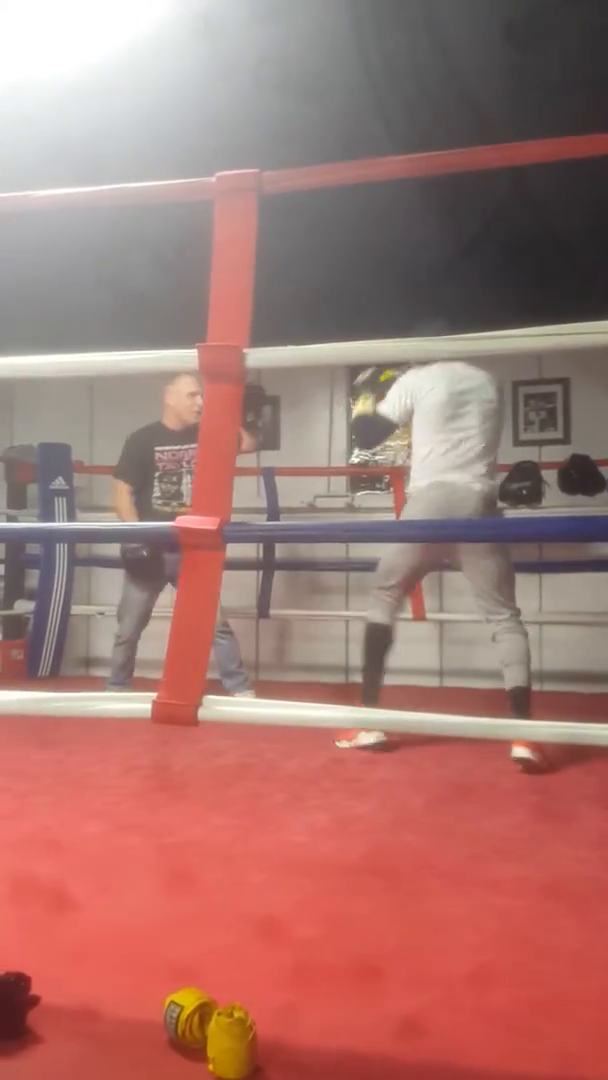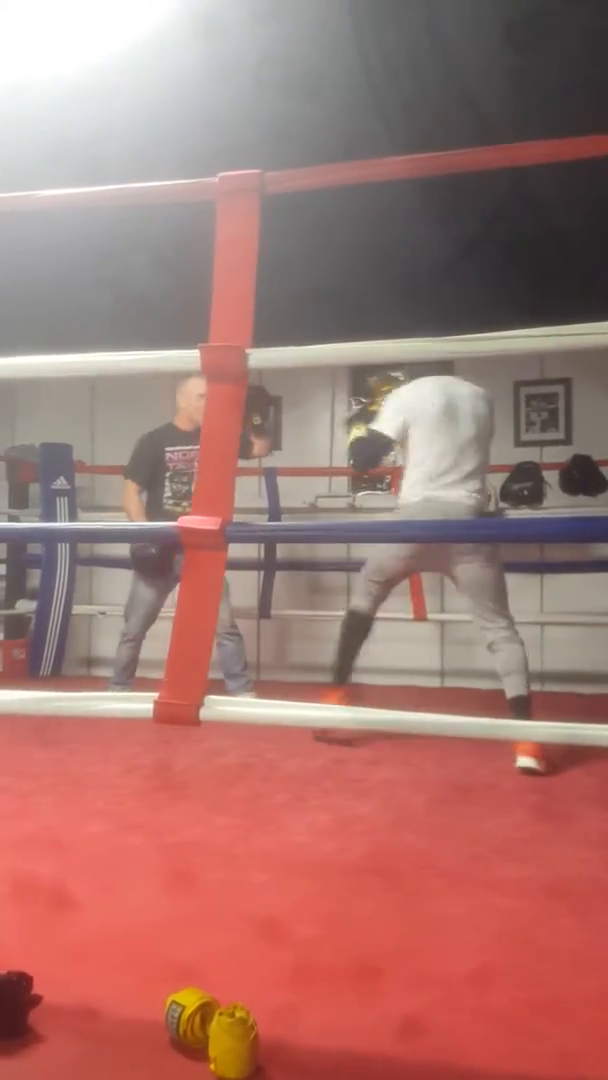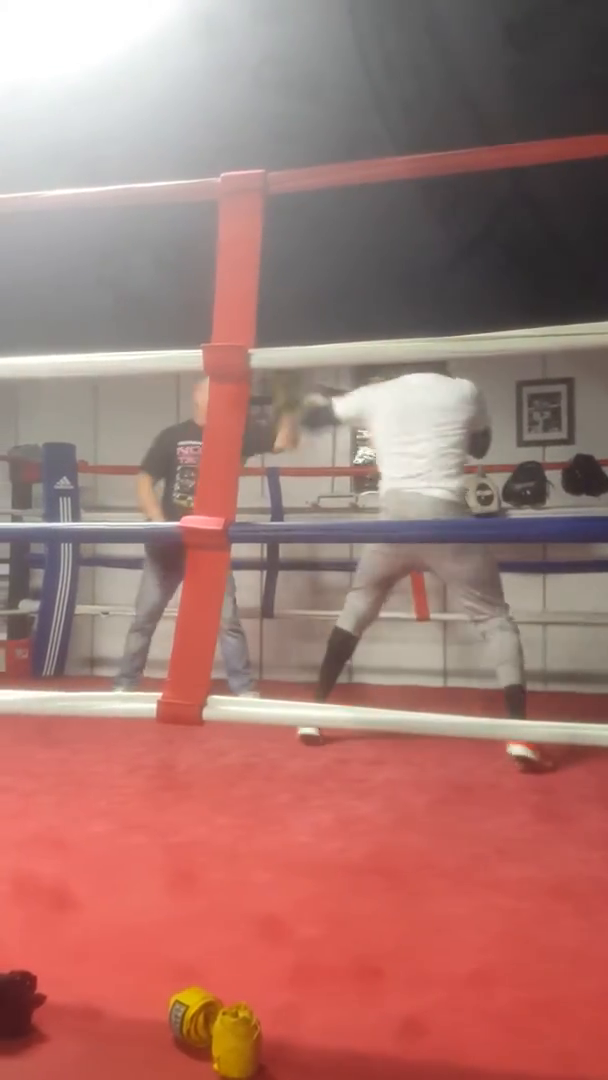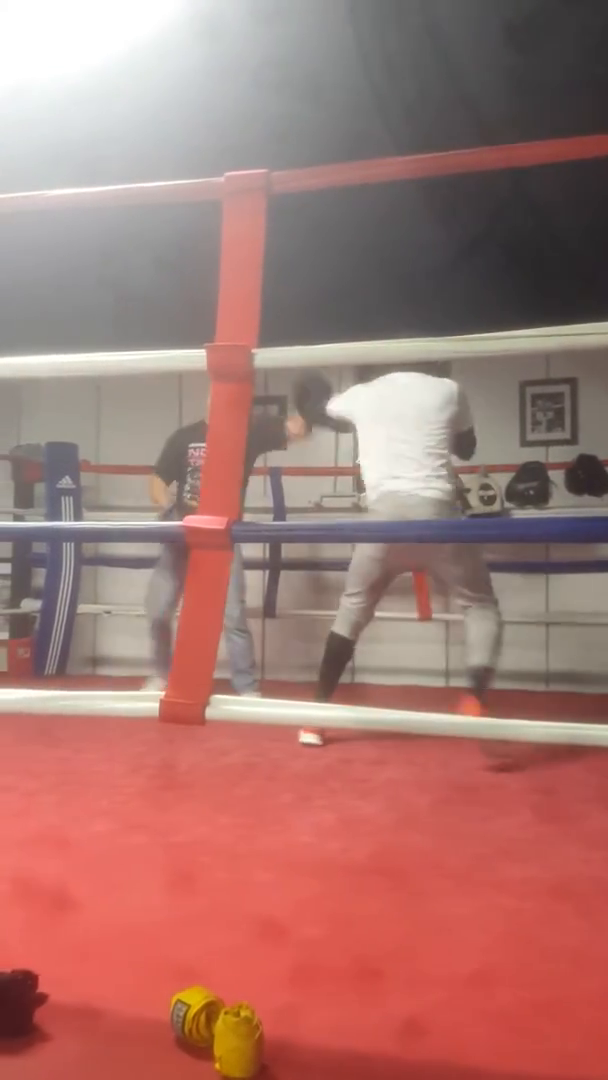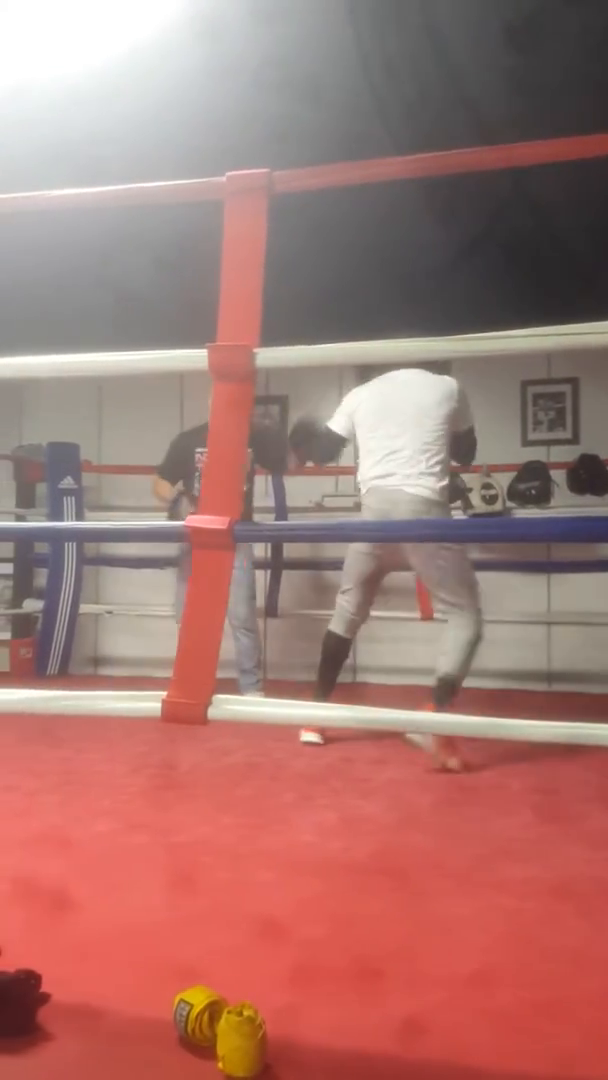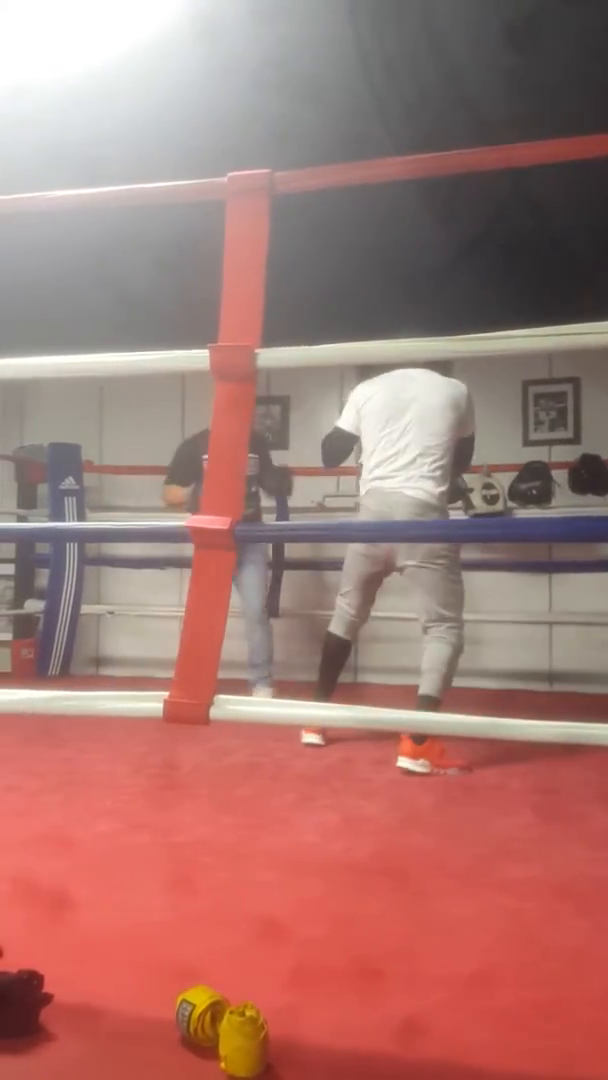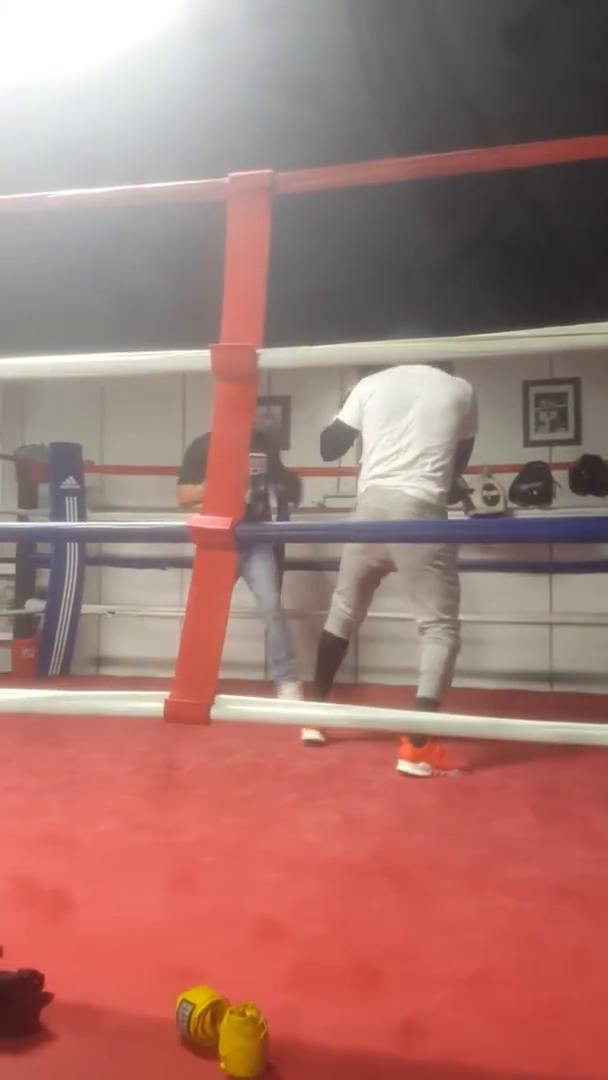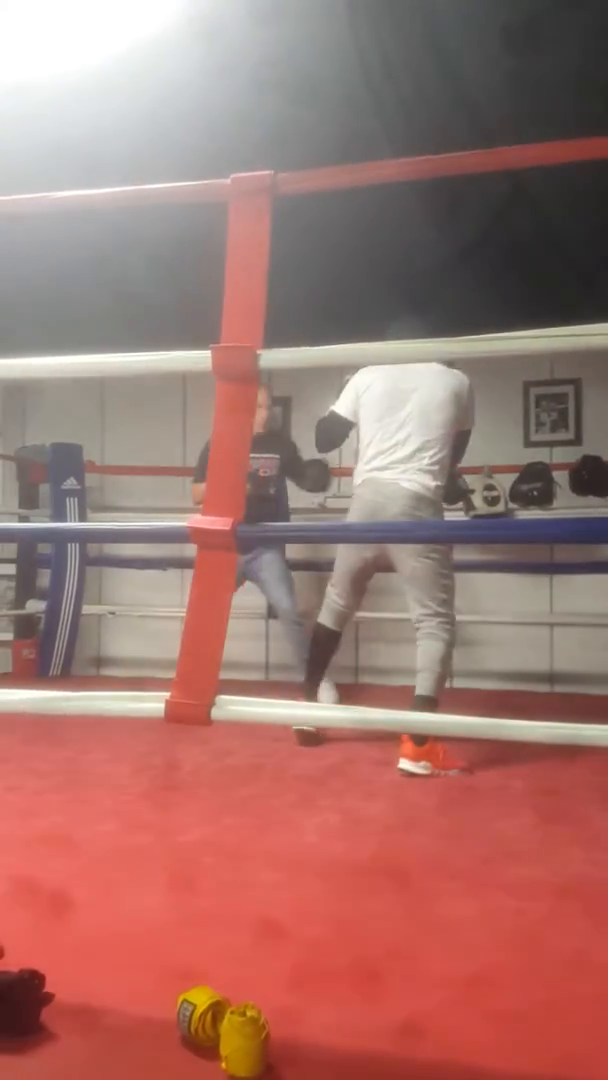
dt=0.1s
person 1, frame 1
left shoulder: (413, 380)
right shoulder: (488, 384)
left elbow: (366, 437)
left wrist: (365, 398)
left hip: (428, 504)
right hip: (477, 508)
left knee: (383, 599)
right knee: (504, 618)
right ankle: (524, 734)
person 1, frame 2
left shoulder: (409, 395)
right shoulder: (479, 398)
left elbow: (366, 458)
left hip: (419, 515)
right hip: (469, 519)
left knee: (366, 589)
right knee: (498, 626)
left ankle: (336, 698)
right ankle: (526, 742)
person 1, frame 3
left shoulder: (379, 394)
right shoulder: (465, 391)
left elbow: (316, 417)
right elbow: (481, 446)
left wrist: (315, 401)
left hip: (395, 515)
right hip: (447, 518)
left knee: (358, 605)
right knee: (493, 618)
person 1, frame 4
left shoulder: (361, 396)
right shoulder: (447, 390)
left elbow: (323, 413)
right elbow: (466, 448)
left hip: (385, 514)
right hip: (435, 512)
left knee: (352, 610)
right knee: (481, 607)
right ankle: (475, 705)
person 1, frame 5
left shoulder: (361, 394)
right shoulder: (448, 387)
left elbow: (322, 452)
right elbow: (465, 453)
left wrist: (308, 433)
left hip: (376, 509)
right hip: (425, 510)
left knee: (348, 609)
right knee: (464, 615)
person 1, frame 6
left shoulder: (367, 390)
right shoulder: (455, 391)
left elbow: (331, 455)
right elbow: (461, 460)
left hip: (374, 511)
right hip: (422, 513)
left knee: (348, 611)
right knee: (443, 625)
right ankle: (417, 745)
person 1, frame 7
left shoulder: (371, 385)
right shoulder: (460, 390)
left elbow: (330, 447)
left hip: (371, 507)
right hip: (421, 512)
left knee: (344, 610)
right knee: (439, 625)
right ankle: (416, 745)
person 1, frame 8
left shoulder: (367, 376)
right shoulder: (456, 382)
left elbow: (324, 439)
left hip: (368, 500)
right hip: (416, 507)
left knee: (337, 602)
right knee: (435, 620)
left ankle: (308, 707)
right ankle: (417, 745)
person 2, frame 1
right shoulder: (143, 440)
left elbow: (250, 443)
right elbow: (122, 492)
left wrist: (250, 418)
right wrist: (134, 538)
right hip: (150, 550)
left knee: (217, 624)
right knee: (128, 629)
left ankle: (241, 693)
right ankle: (115, 692)
person 2, frame 2
right shoulder: (155, 441)
left elbow: (261, 449)
right elbow: (131, 492)
right hip: (159, 549)
left knee: (224, 625)
right knee: (134, 627)
left ankle: (243, 693)
right ankle: (118, 691)
person 2, frame 3
right shoulder: (172, 436)
left elbow: (285, 442)
right elbow: (144, 484)
left wrist: (288, 411)
right wrist: (158, 525)
right hip: (166, 539)
left knee: (227, 620)
right knee: (144, 618)
left ankle: (245, 693)
right ankle: (125, 685)
person 2, frame 4
left shoulder: (250, 431)
right shoulder: (185, 437)
left elbow: (297, 430)
right elbow: (157, 483)
right wrist: (169, 509)
right hip: (183, 540)
left knee: (233, 618)
right knee: (158, 611)
left ankle: (248, 692)
right ankle: (161, 673)
person 2, frame 5
left shoulder: (255, 437)
right shoulder: (189, 440)
left elbow: (285, 462)
right elbow: (159, 485)
right wrist: (175, 500)
left hip: (237, 542)
left knee: (242, 618)
left ankle: (252, 692)
person 2, frame 6
left shoulder: (256, 443)
right shoulder: (195, 447)
left elbow: (271, 483)
right elbow: (170, 495)
left wrist: (279, 481)
right wrist: (195, 495)
left hip: (249, 542)
left knee: (257, 613)
left ankle: (262, 686)
person 2, frame 7
left shoulder: (265, 445)
right shoulder: (202, 447)
left elbow: (279, 481)
right elbow: (182, 496)
left wrist: (288, 487)
left hip: (257, 543)
left knee: (272, 611)
left ankle: (287, 682)
person 2, frame 8
left shoulder: (281, 444)
left elbow: (306, 480)
right elbow: (197, 496)
left wrist: (316, 475)
left hip: (266, 545)
left knee: (288, 611)
left ankle: (316, 679)
